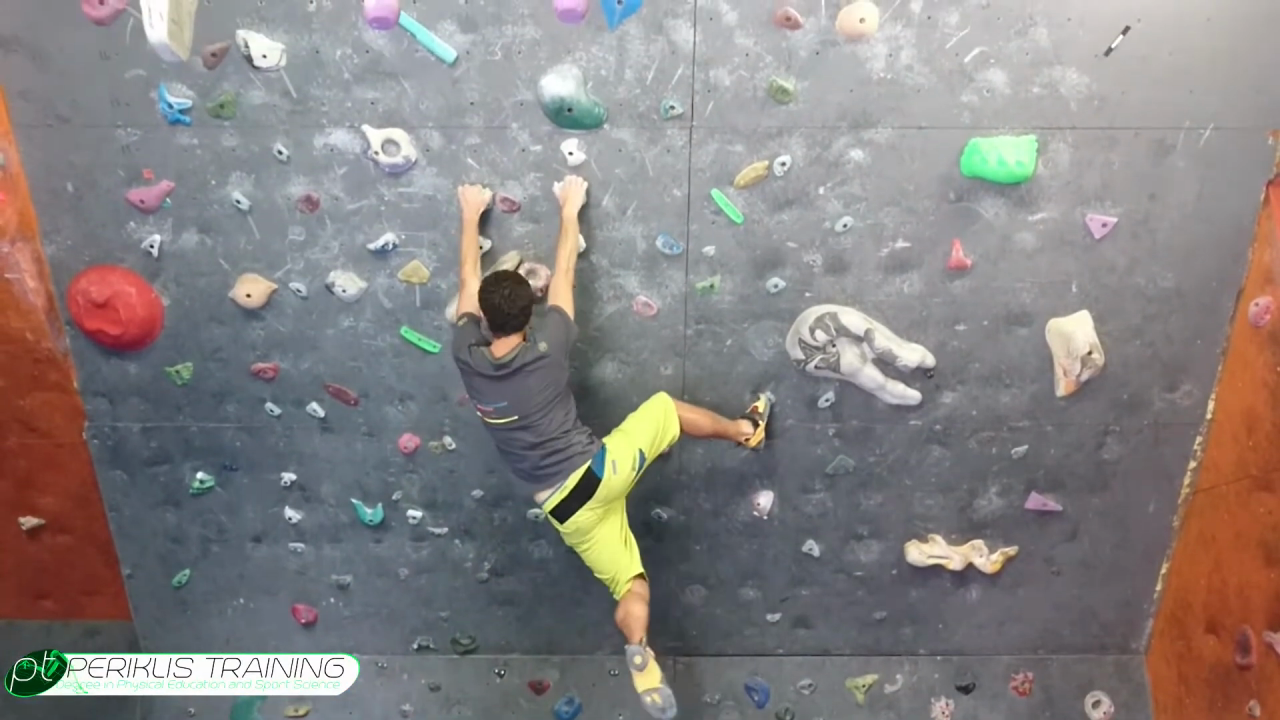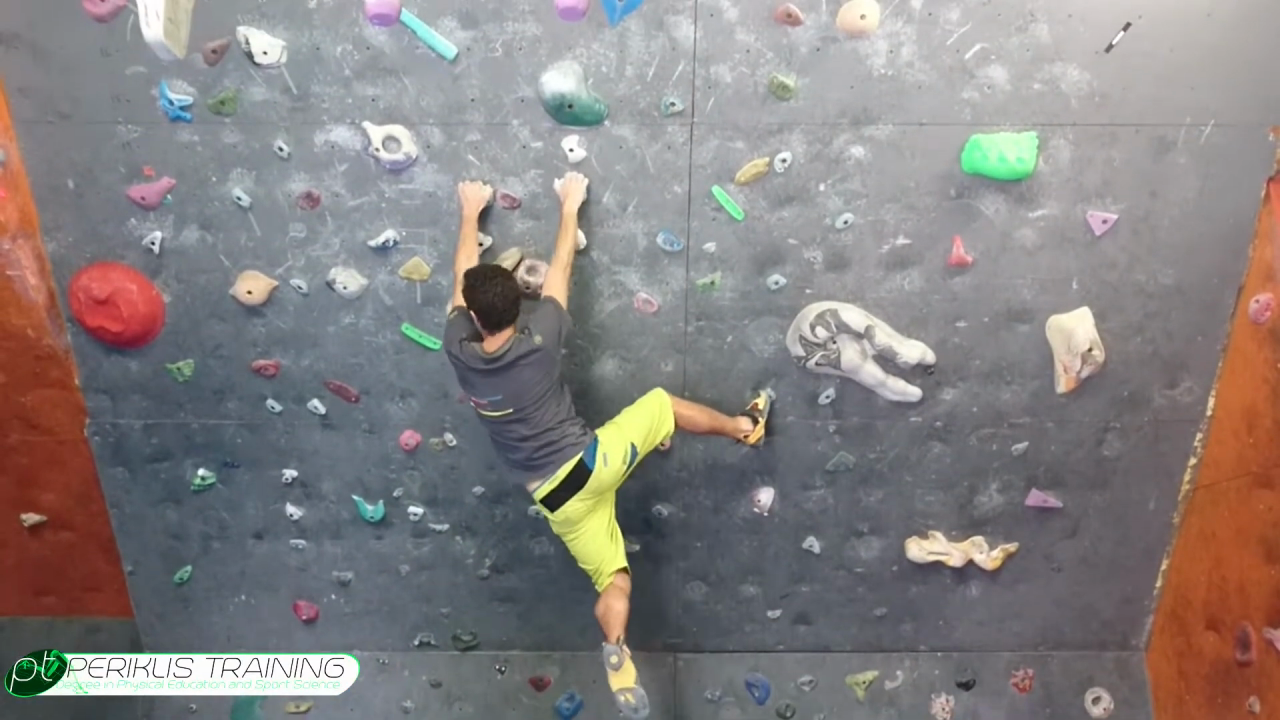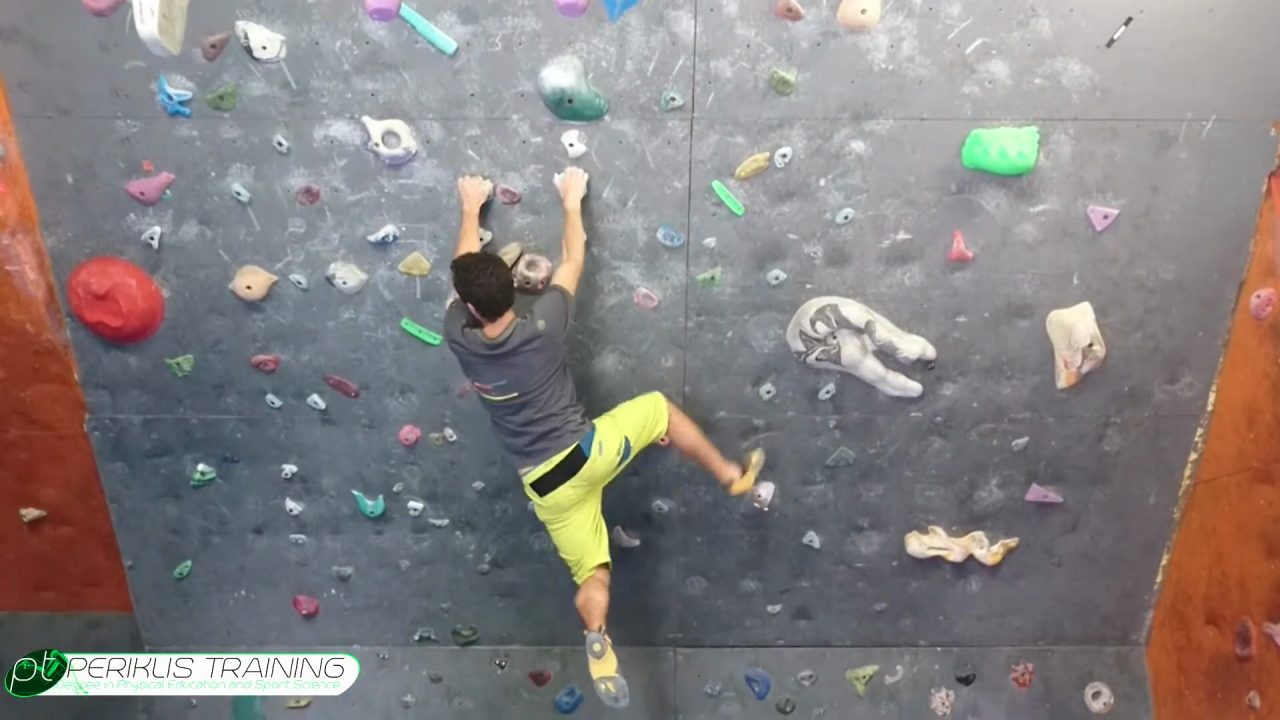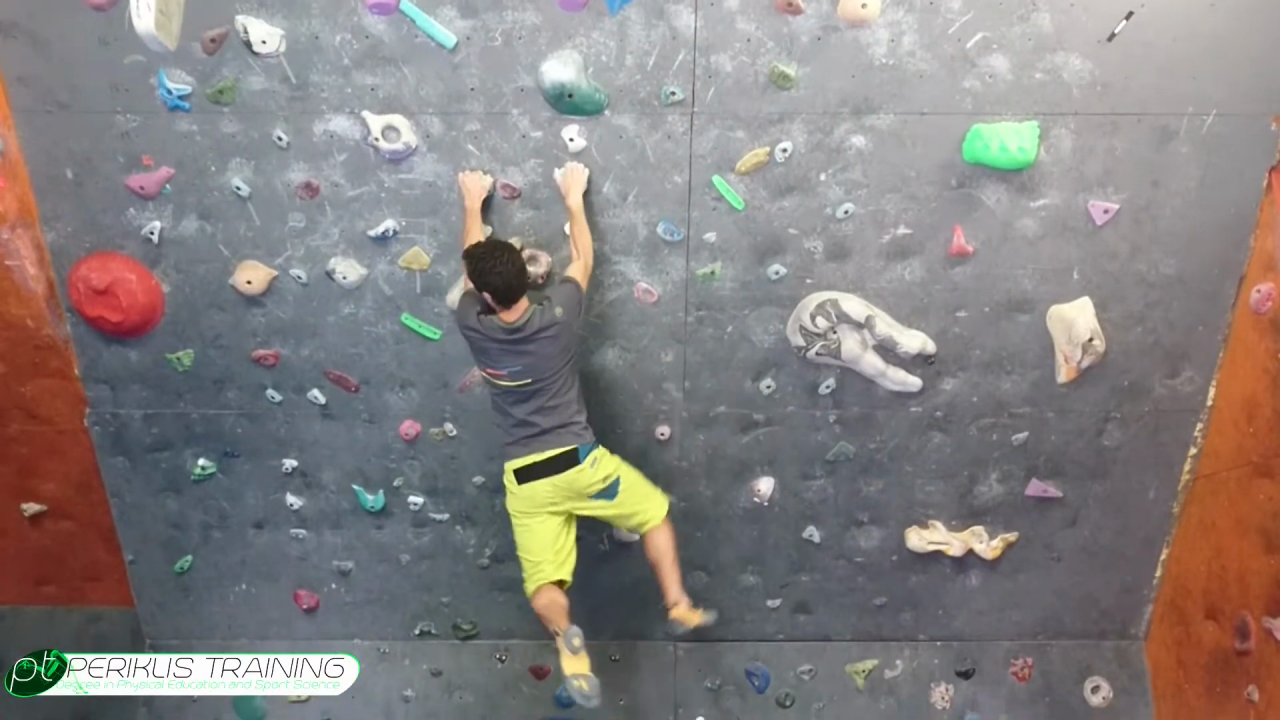
dt=0.2s
person 1, frame 1
left shoulder: (467, 358)
right shoulder: (545, 351)
left elbow: (468, 281)
right elbow: (562, 277)
left wrist: (470, 216)
right wrist: (569, 210)
left hip: (565, 506)
right hip: (602, 468)
left knee: (631, 586)
right knee: (666, 408)
left ankle: (641, 658)
right ankle: (745, 428)
person 1, frame 2
left shoulder: (459, 351)
right shoulder: (538, 343)
left elbow: (463, 275)
right elbow: (561, 268)
left wrist: (470, 212)
right wrist: (570, 206)
left hip: (556, 496)
right hip: (594, 461)
left knee: (612, 580)
right knee: (664, 404)
left ankle: (617, 656)
right ankle: (744, 426)
person 1, frame 3
left shoulder: (460, 339)
right shoulder: (542, 329)
left elbow: (463, 266)
right elbow: (574, 262)
left wrist: (470, 207)
right wrist: (572, 201)
left hip: (545, 485)
right hip: (590, 453)
left knee: (591, 575)
right knee: (662, 411)
left ankle: (598, 648)
right ankle: (732, 474)
person 1, frame 4
left shoulder: (472, 326)
right shoulder: (558, 317)
left elbow: (475, 264)
right elbow: (584, 259)
left wrist: (472, 202)
right wrist: (574, 198)
left hip: (523, 479)
right hip: (578, 464)
left knee: (543, 588)
right knee: (653, 511)
left ankle: (566, 641)
right ankle: (679, 605)
